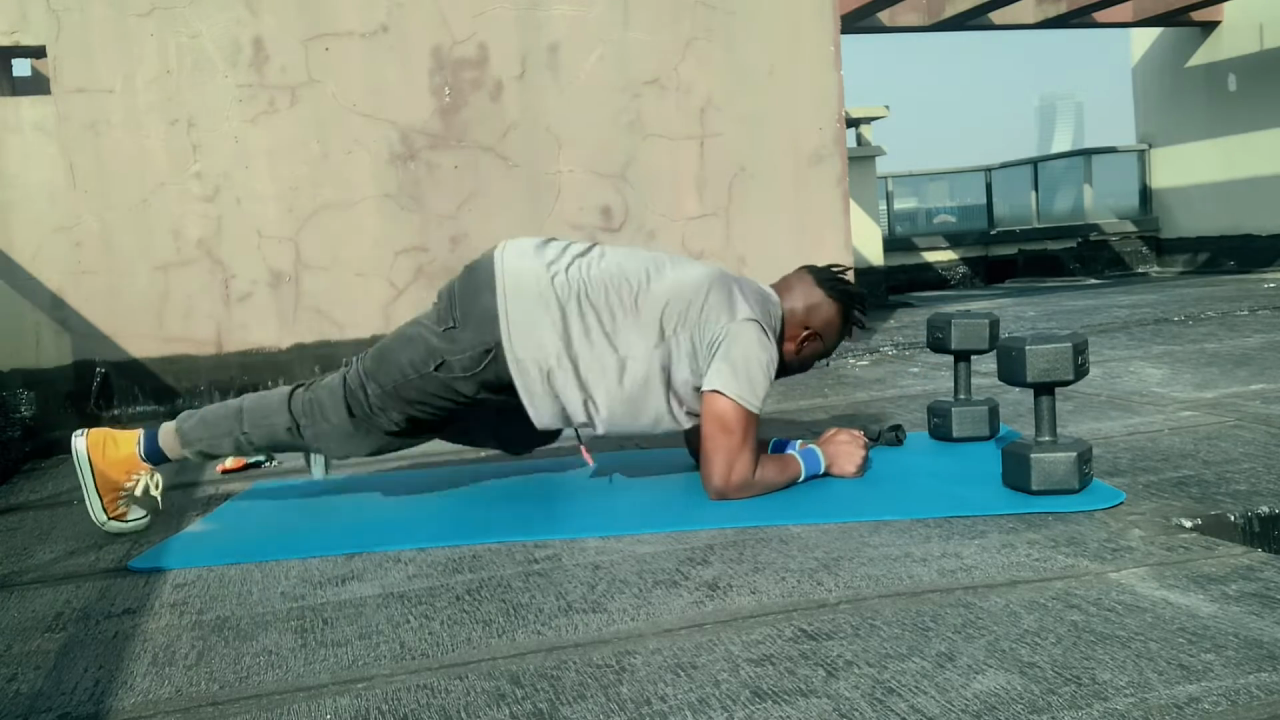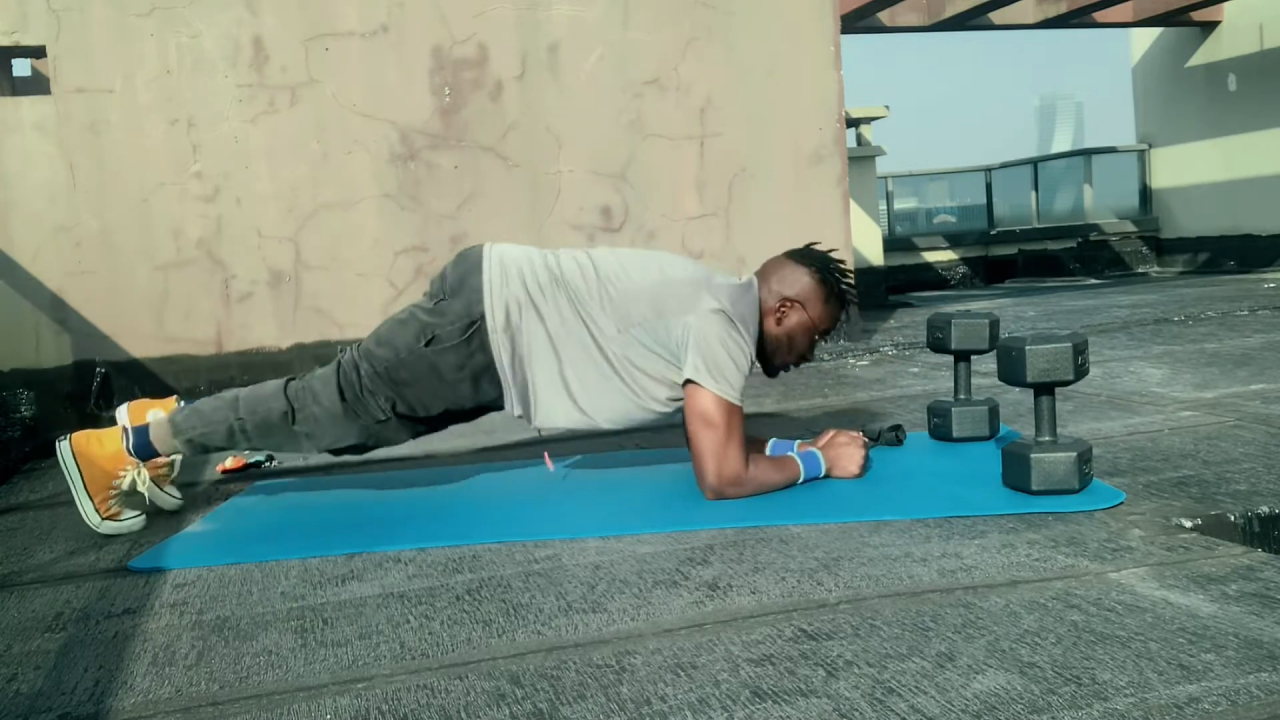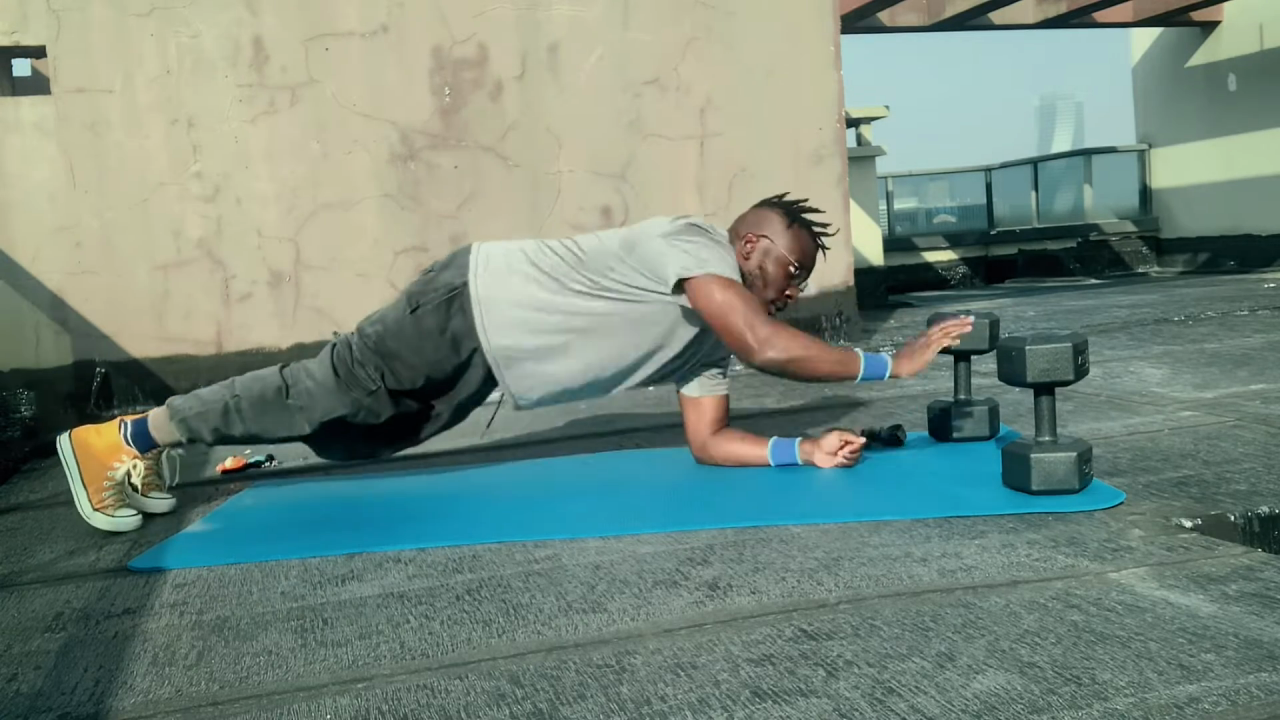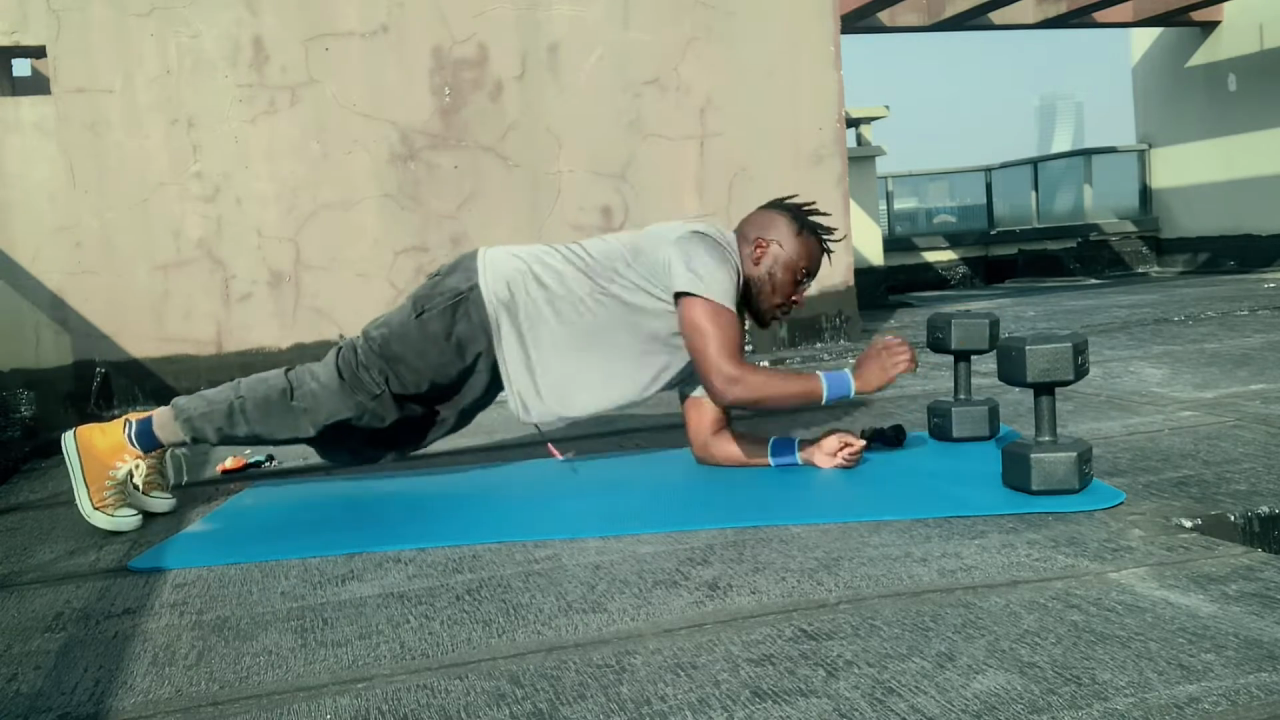
dt=0.3s
person 1, frame 1
left shoulder: (730, 304)
right shoulder: (752, 334)
left elbow: (708, 437)
right elbow: (727, 478)
left wrist: (782, 444)
right wrist: (815, 459)
left hip: (524, 279)
right hip: (500, 329)
left knee: (519, 433)
right knee: (344, 414)
right ankle: (129, 450)
person 1, frame 2
left shoulder: (714, 303)
right shoulder: (724, 322)
left elbow: (715, 446)
right elbow: (722, 478)
left wrist: (790, 446)
right wrist: (813, 463)
left hip: (498, 314)
right hip: (487, 317)
left knee: (349, 417)
right knee: (333, 408)
left ankle: (166, 420)
right ankle: (126, 445)
person 1, frame 3
left shoulder: (701, 324)
right shoulder: (692, 244)
left elbow: (710, 440)
right elbow: (769, 343)
left wrist: (799, 448)
right wrist: (888, 363)
left hip: (491, 353)
right hip: (469, 303)
left knee: (358, 427)
right knee: (325, 391)
left ankle: (165, 435)
right ankle: (121, 439)
person 1, frame 4
left shoulder: (717, 307)
right shoulder: (701, 254)
left elbow: (708, 438)
right elbow: (731, 382)
left wrist: (799, 448)
right wrist: (848, 381)
left hip: (501, 355)
right hip: (480, 309)
left knee: (360, 431)
right knee: (330, 395)
left ankle: (169, 434)
right ankle: (123, 440)
